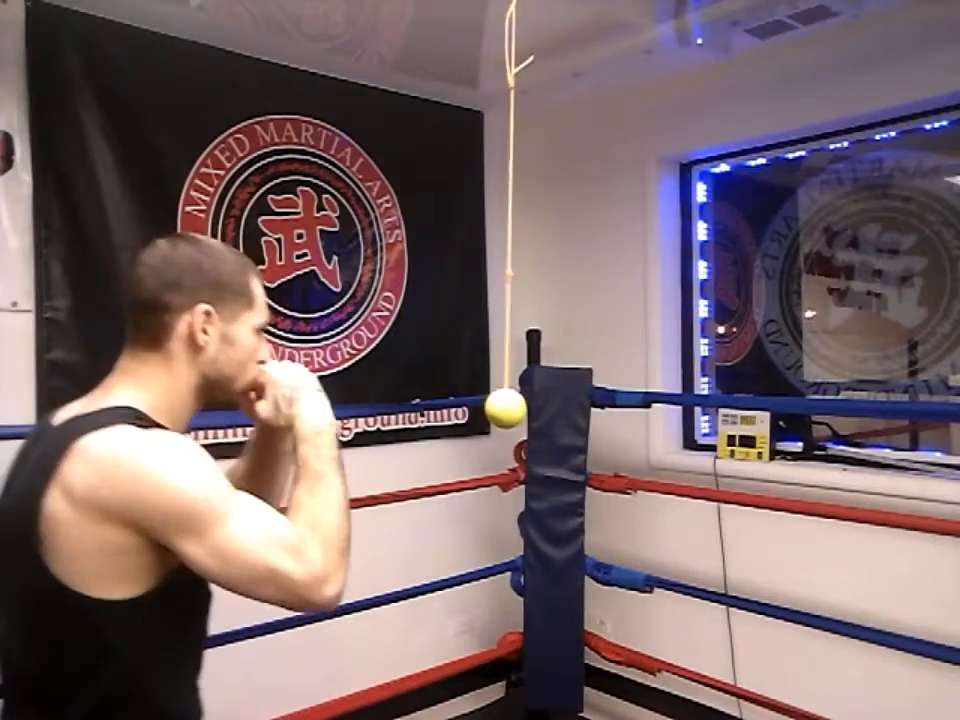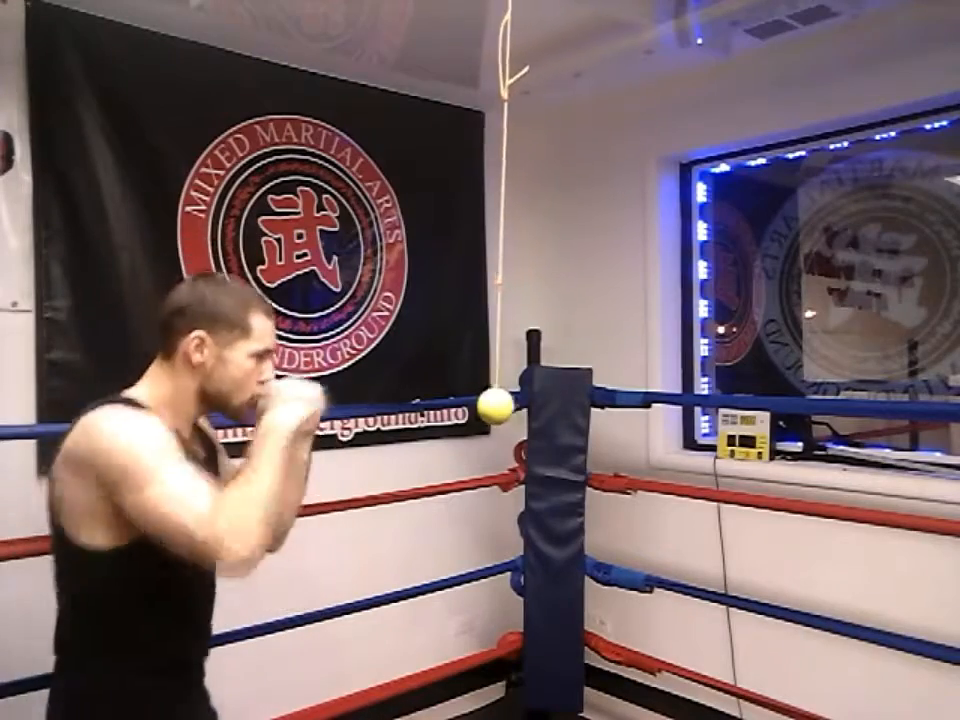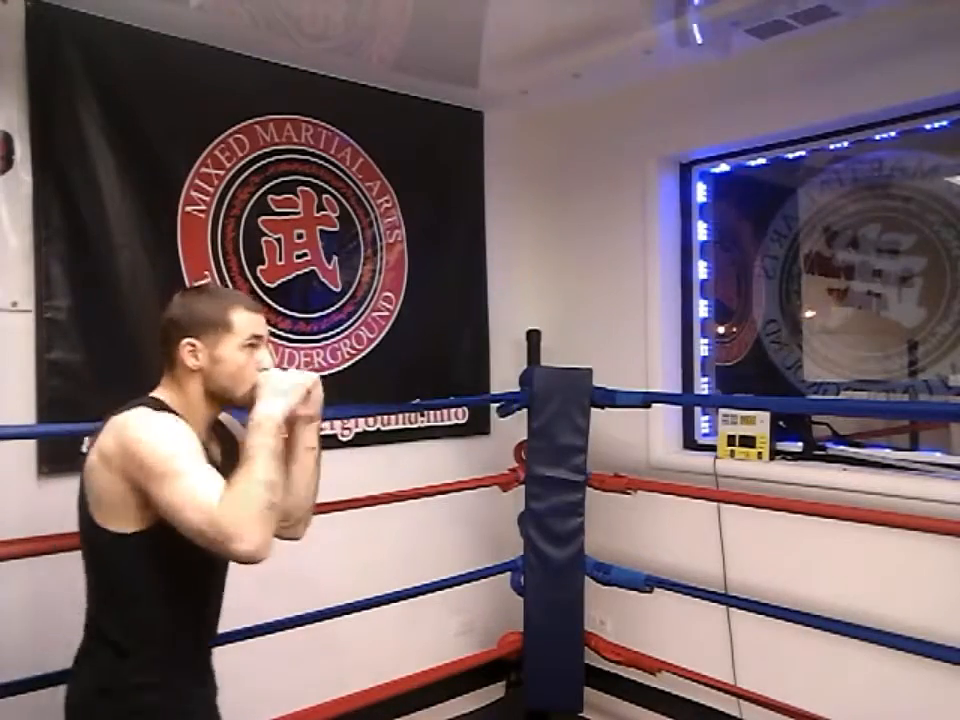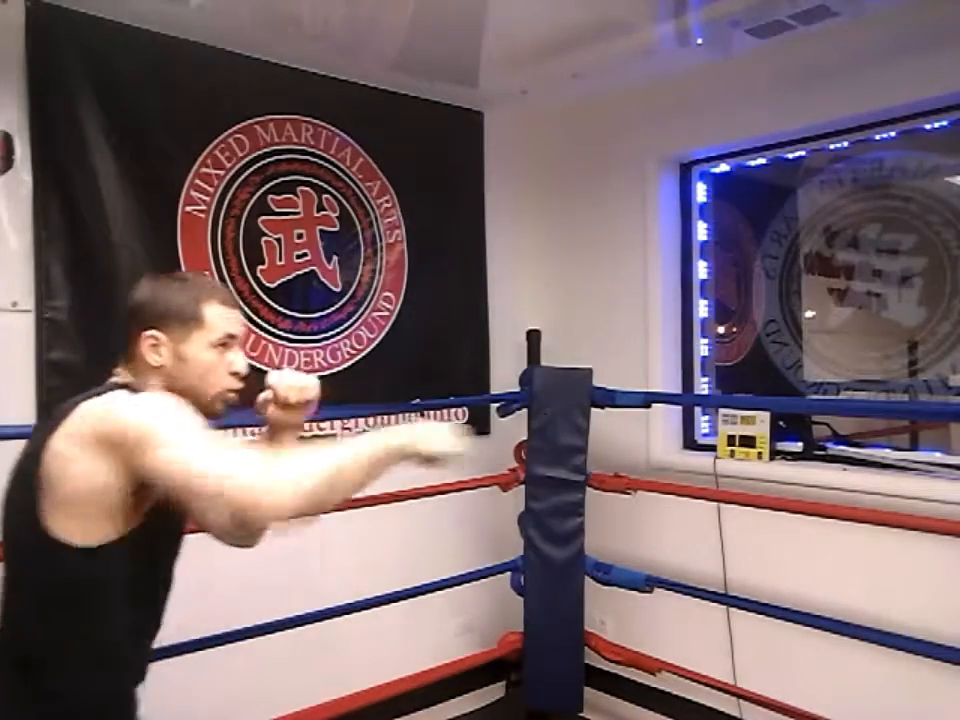
dt=0.5s
person 1, frame 1
left shoulder: (80, 432)
right shoulder: (142, 460)
left elbow: (222, 530)
right elbow: (316, 578)
left wrist: (272, 435)
right wrist: (313, 420)
person 1, frame 2
left shoulder: (192, 436)
right shoulder: (118, 433)
left elbow: (267, 533)
right elbow: (235, 545)
left wrist: (297, 432)
right wrist: (281, 424)
person 1, frame 3
left shoulder: (220, 432)
right shoulder: (145, 432)
left elbow: (289, 521)
right elbow: (244, 537)
left wrist: (303, 425)
right wrist: (268, 418)
person 1, frame 4
left shoulder: (152, 424)
right shoulder: (129, 420)
left elbow: (238, 523)
right elbow: (274, 495)
left wrist: (281, 431)
right wrist: (403, 440)
